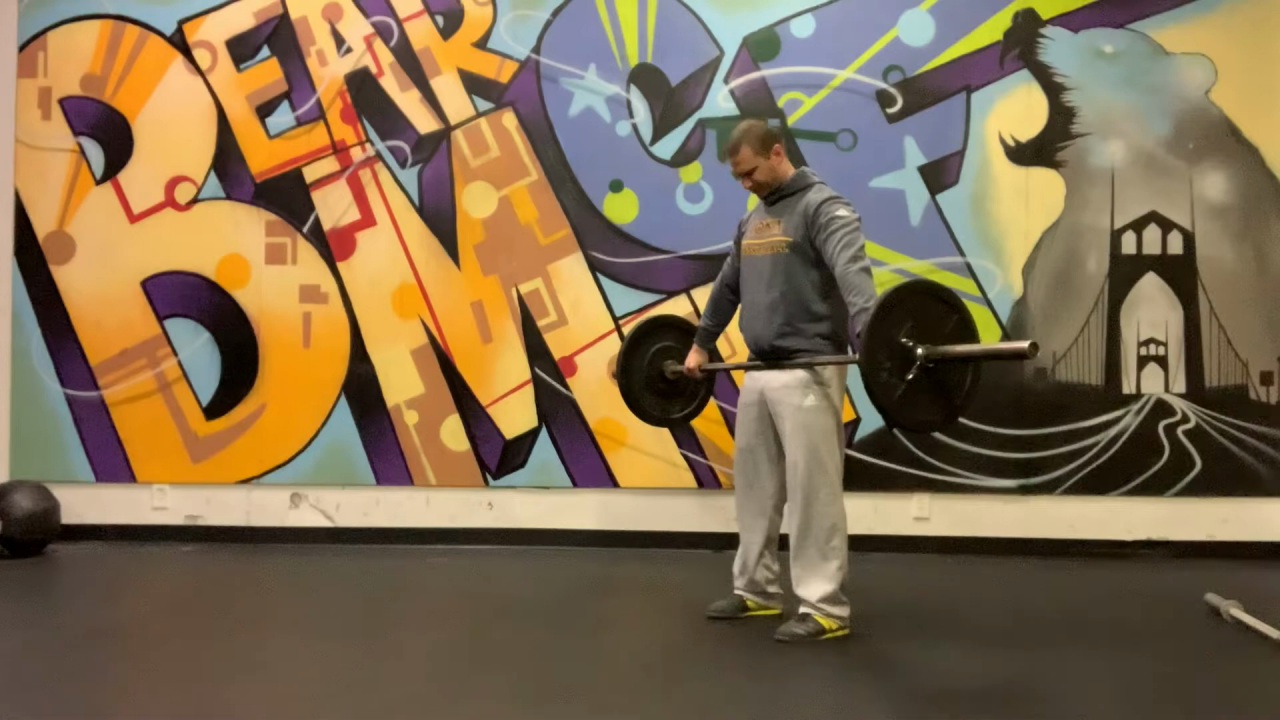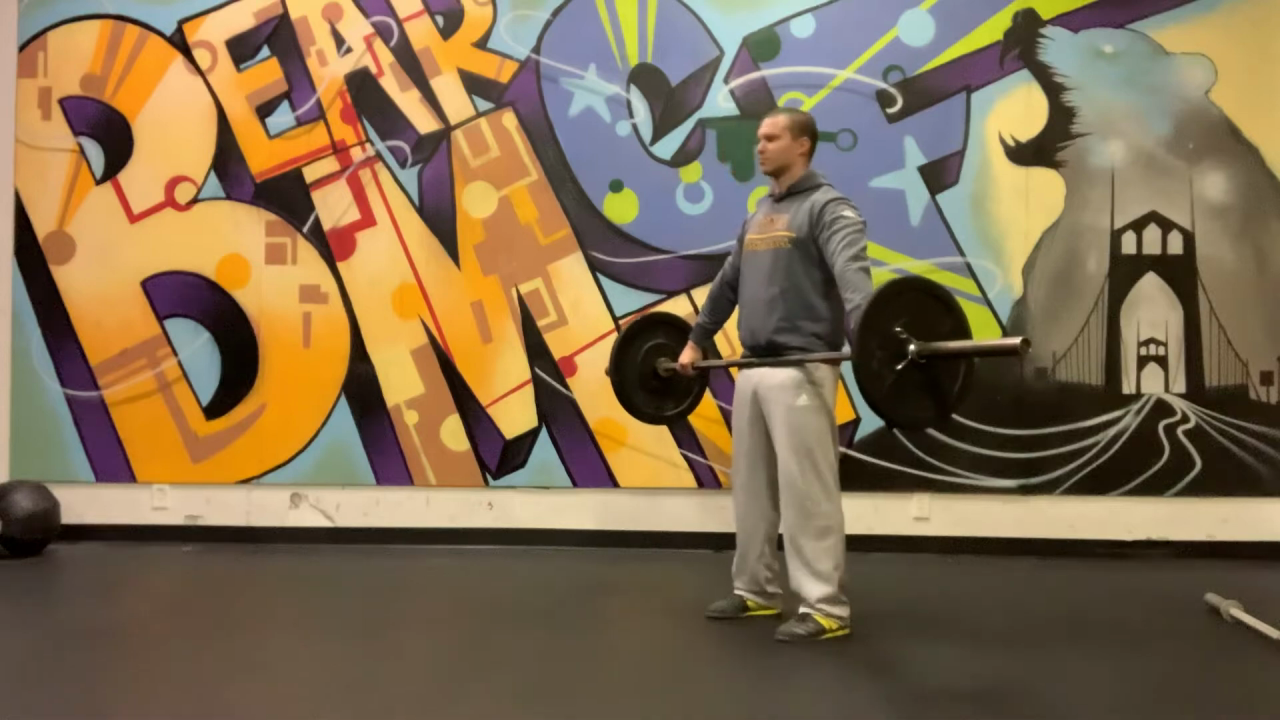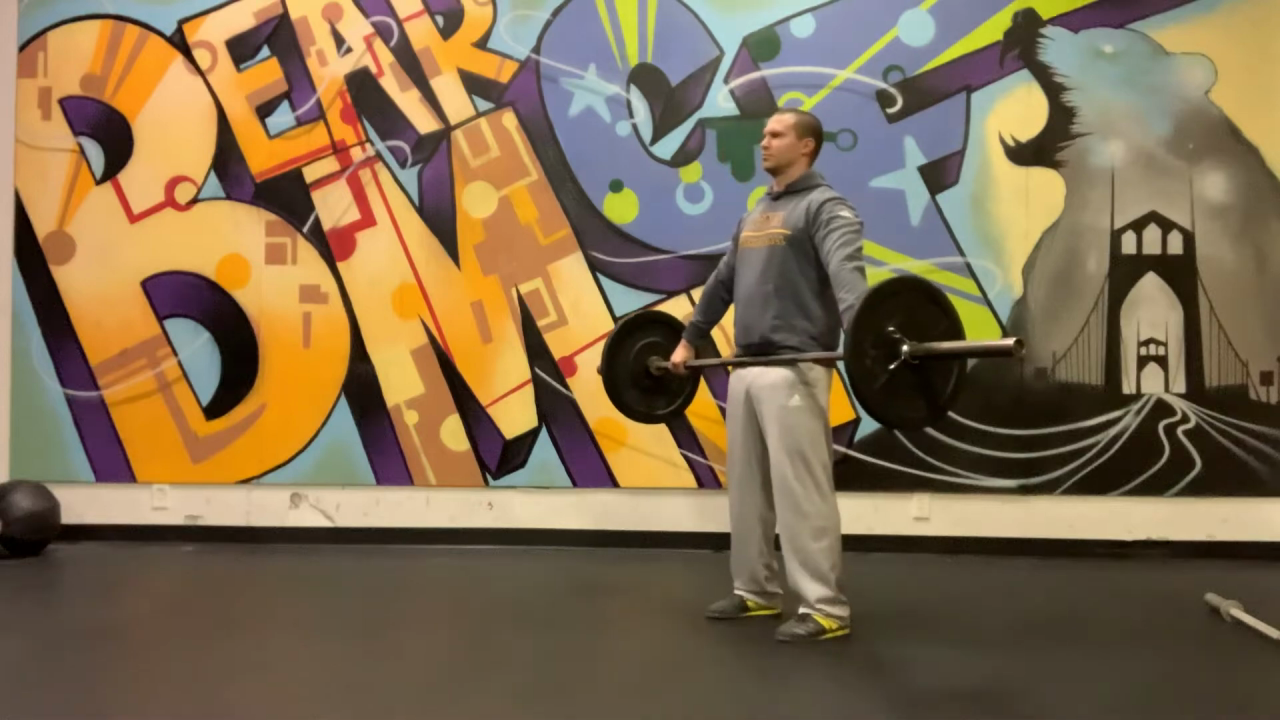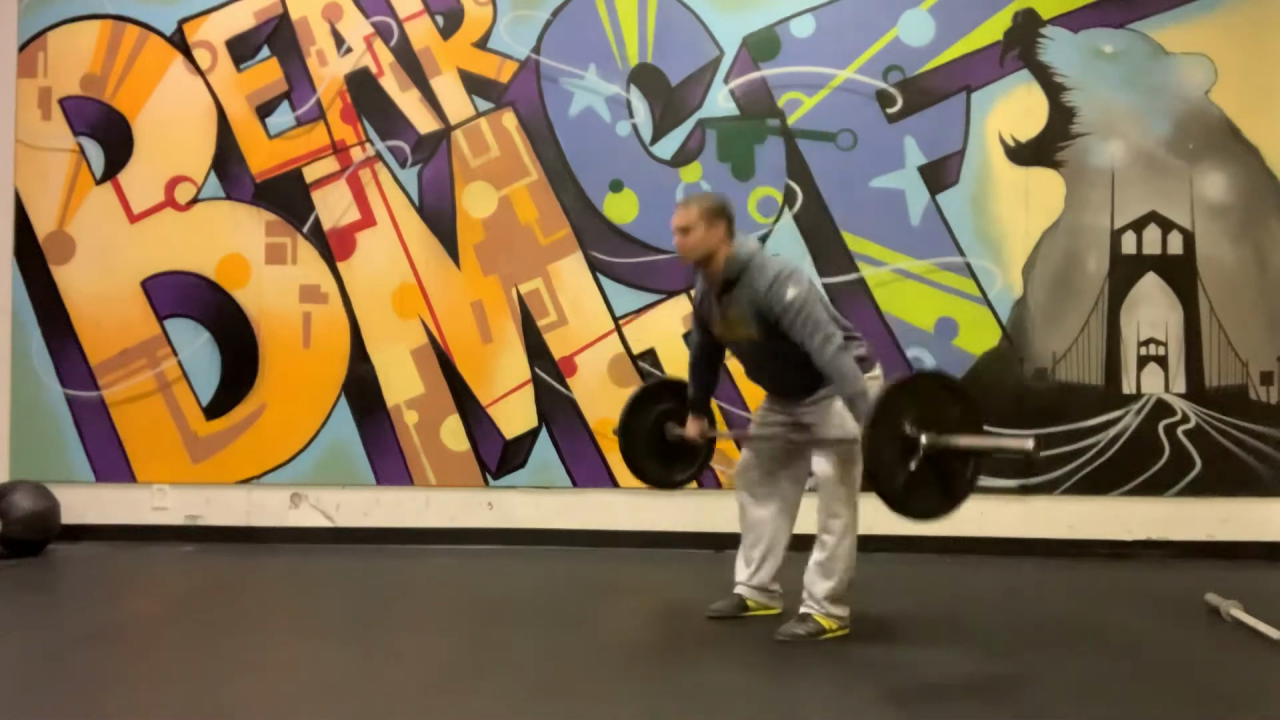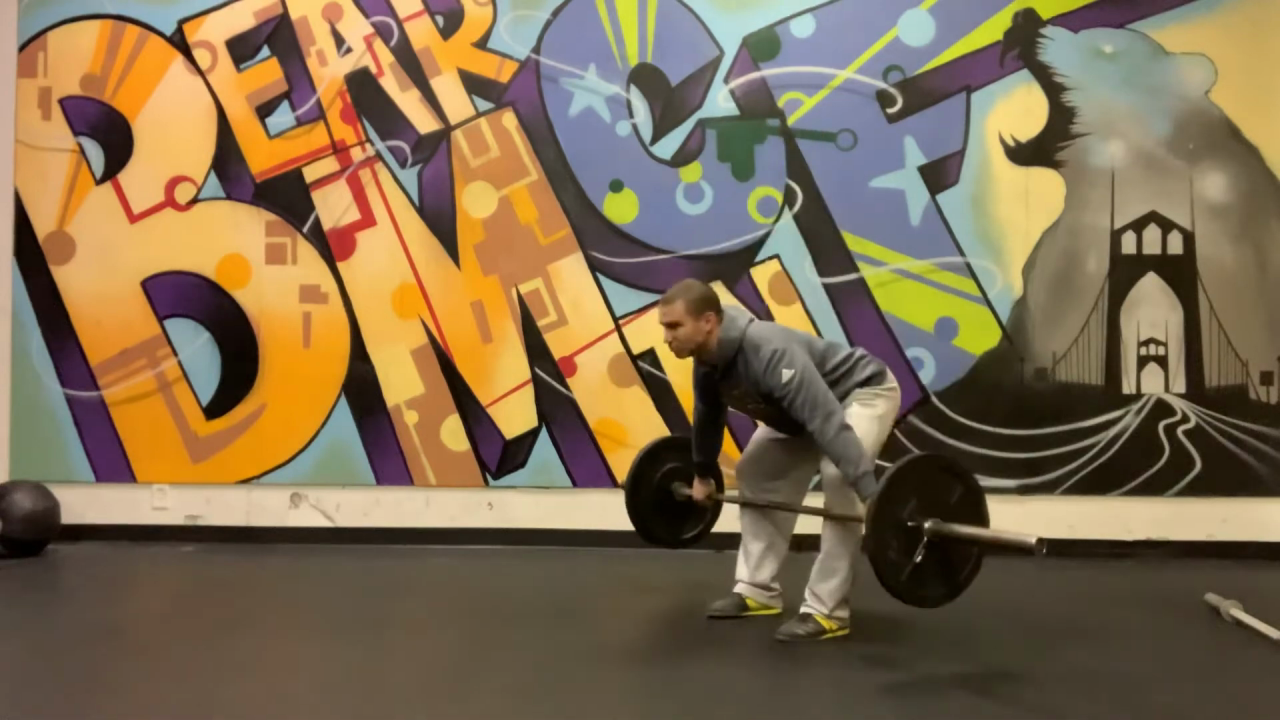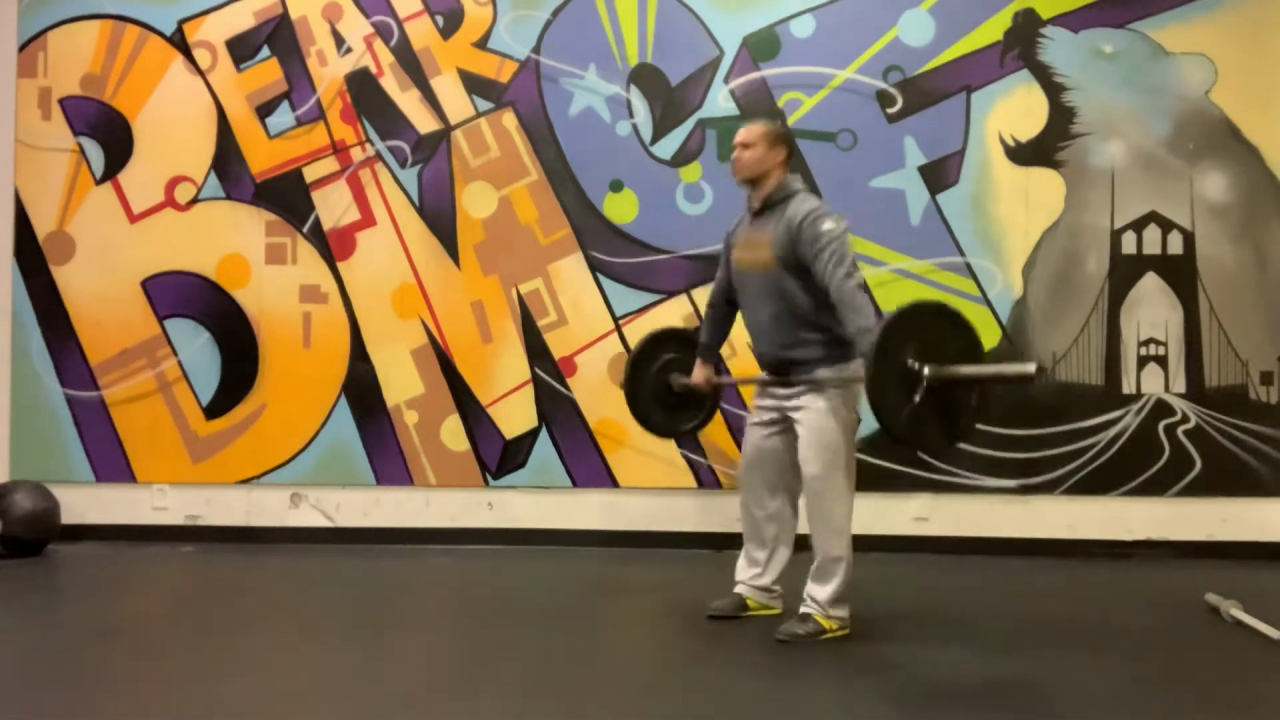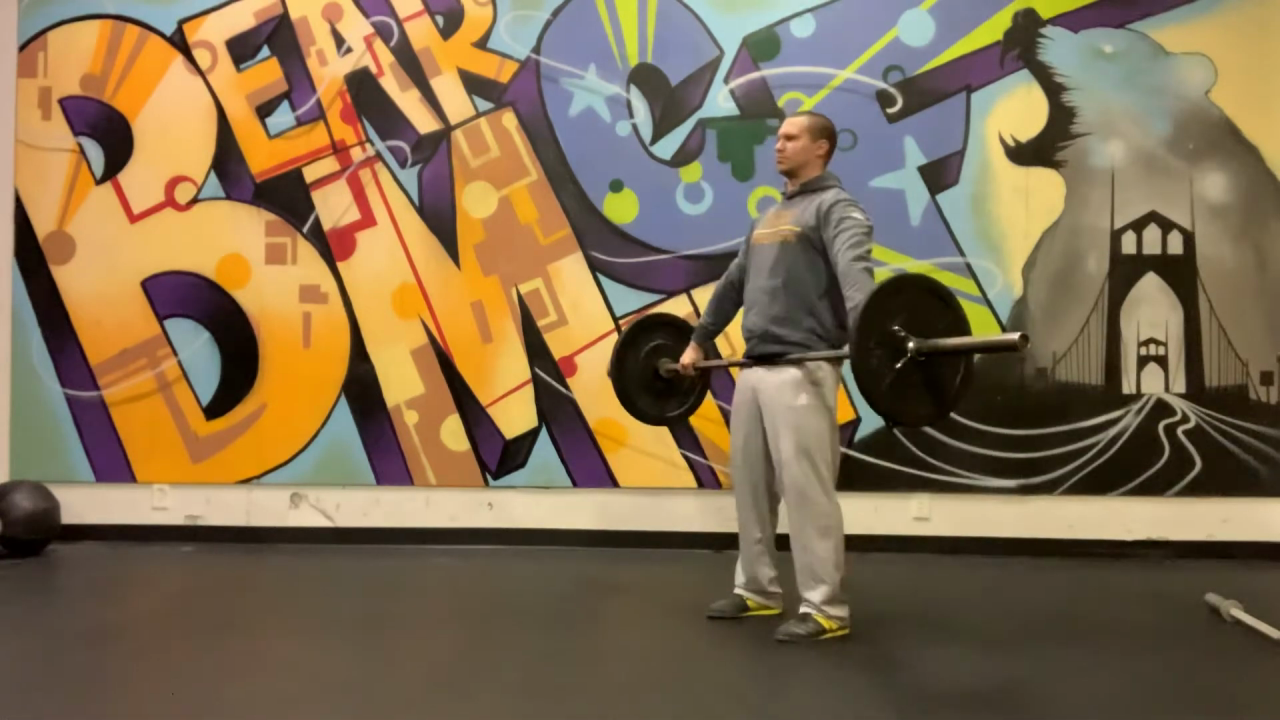
dt=0.5s
person 1, frame 1
left shoulder: (824, 207)
right shoulder: (752, 218)
left elbow: (852, 273)
right elbow: (728, 286)
right wrist: (700, 343)
left hip: (808, 372)
right hip: (758, 371)
left knee: (813, 490)
right knee: (754, 487)
left ankle: (825, 607)
right ankle: (756, 589)
person 1, frame 2
left shoulder: (828, 208)
right shoulder: (758, 215)
left elbow: (852, 272)
right elbow: (728, 282)
right wrist: (696, 340)
left hip: (801, 371)
right hip: (752, 370)
left knee: (808, 489)
right knee: (752, 486)
left ankle: (825, 607)
right ankle: (756, 590)
person 1, frame 3
left shoulder: (826, 207)
right shoulder: (755, 214)
left elbow: (846, 272)
right elbow: (723, 281)
right wrist: (689, 339)
left hip: (794, 370)
right hip: (745, 368)
left knee: (802, 490)
right knee: (747, 487)
left ankle: (825, 608)
right ankle: (756, 590)
person 1, frame 4
left shoulder: (773, 278)
right shoulder: (706, 293)
left elbow: (829, 346)
right elbow: (705, 354)
left wrist: (869, 418)
right wrist: (697, 412)
left hip: (841, 382)
right hip: (786, 396)
left knee: (833, 480)
right knee: (756, 476)
left ankle: (826, 608)
right ankle: (756, 590)
person 1, frame 5
left shoulder: (769, 353)
right shoulder: (707, 362)
left elbow: (829, 424)
right elbow: (708, 418)
left wrist: (872, 496)
right wrist: (702, 473)
left hip: (863, 393)
left knee: (839, 484)
right knee: (754, 476)
left ankle: (826, 609)
right ankle: (756, 588)
person 1, frame 6
left shoulder: (808, 218)
right shoulder: (741, 229)
left elbow: (846, 290)
right elbow: (723, 297)
right wrist: (704, 359)
left hip: (825, 377)
right hip: (776, 380)
left knee: (823, 483)
right knee: (759, 480)
left ankle: (827, 608)
right ankle: (757, 588)
person 1, frame 7
left shoulder: (837, 208)
right shoulder: (770, 216)
left elbow: (854, 272)
right elbow: (734, 281)
right wrist: (699, 340)
left hip: (802, 370)
right hip: (754, 367)
left knee: (806, 488)
right knee: (750, 484)
left ankle: (825, 608)
right ankle: (758, 591)
